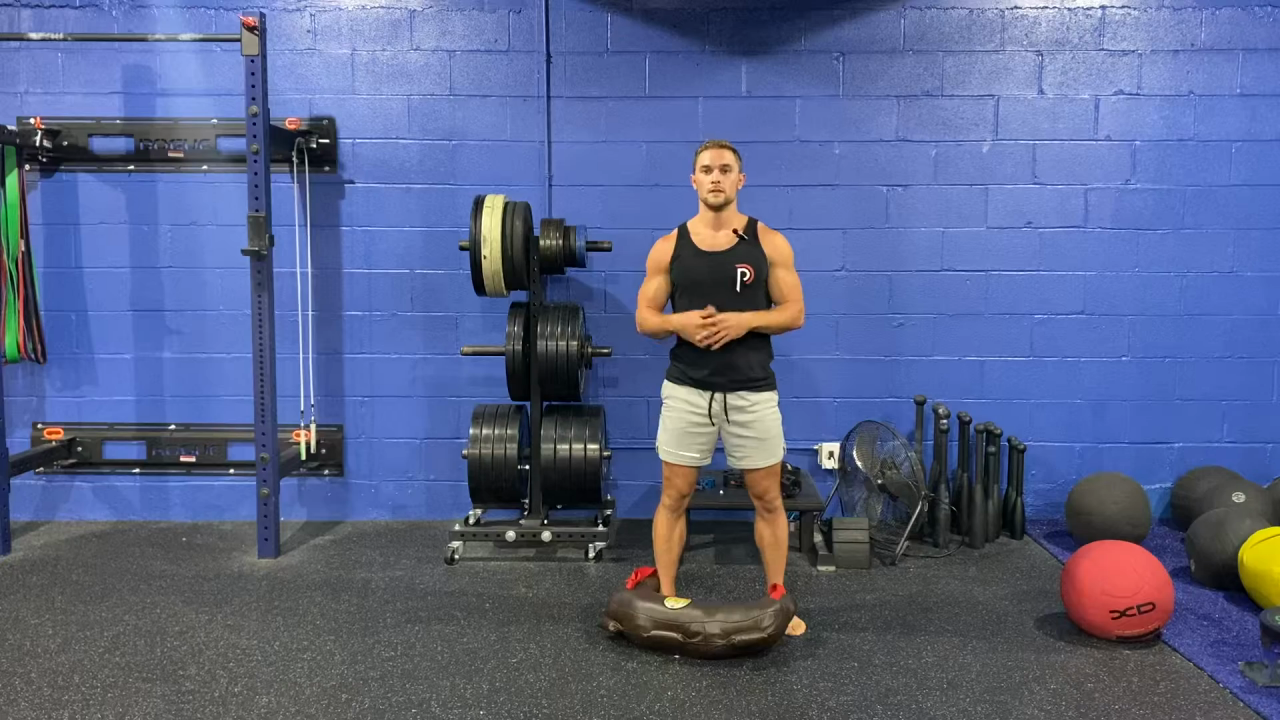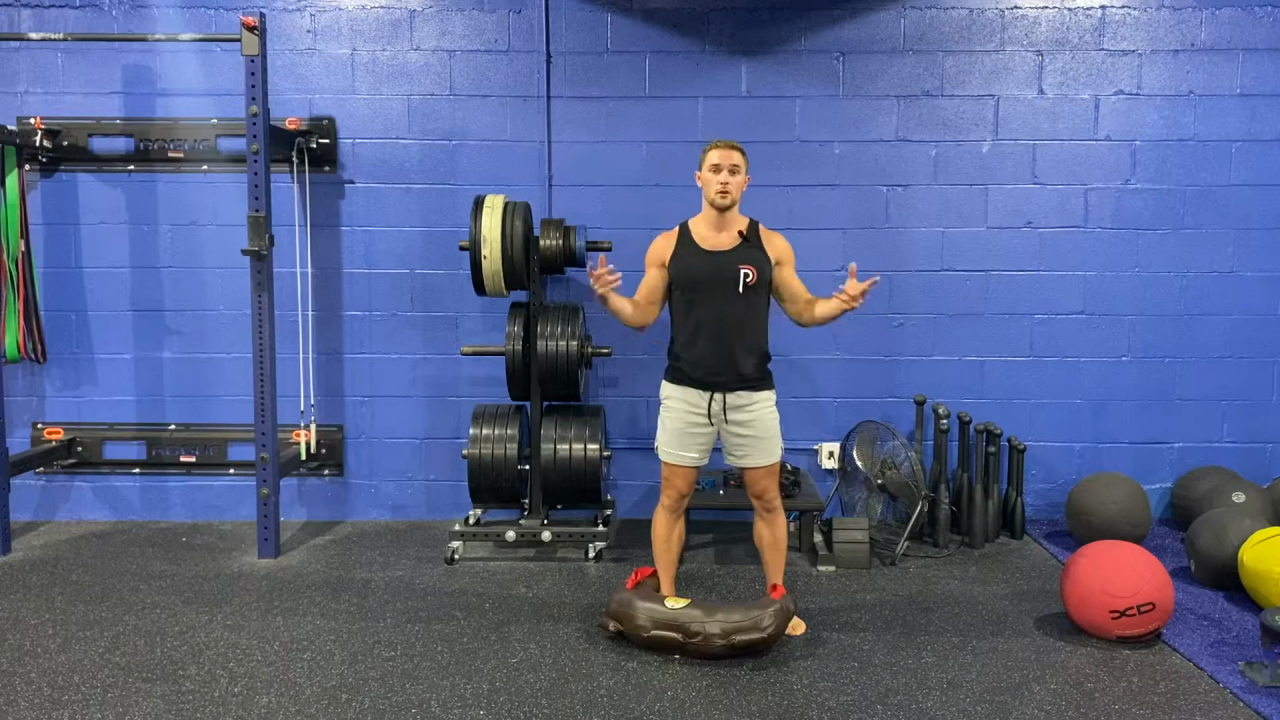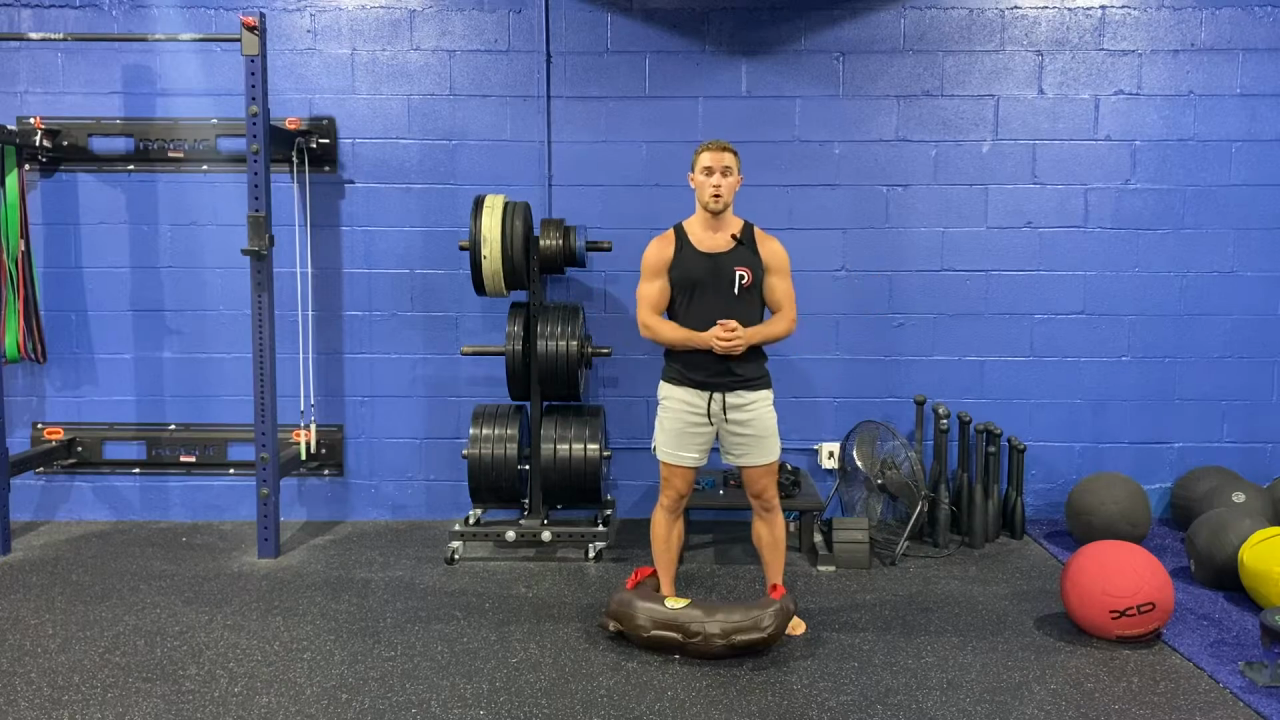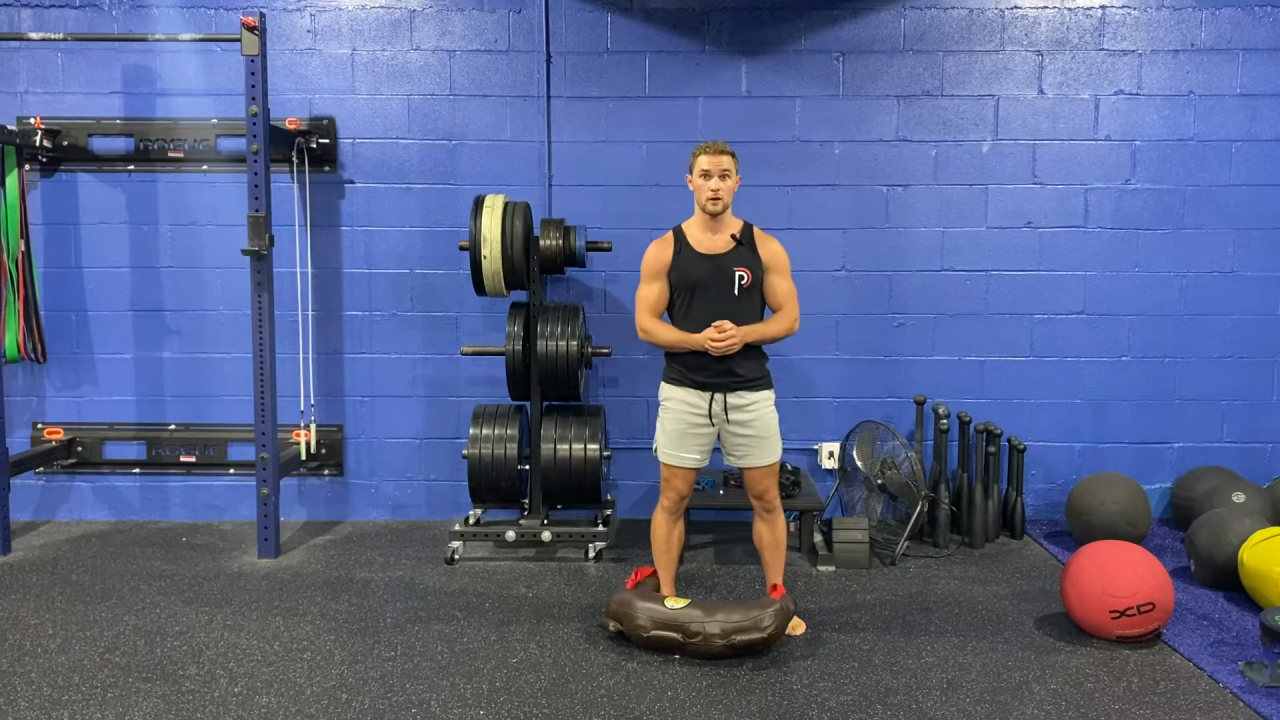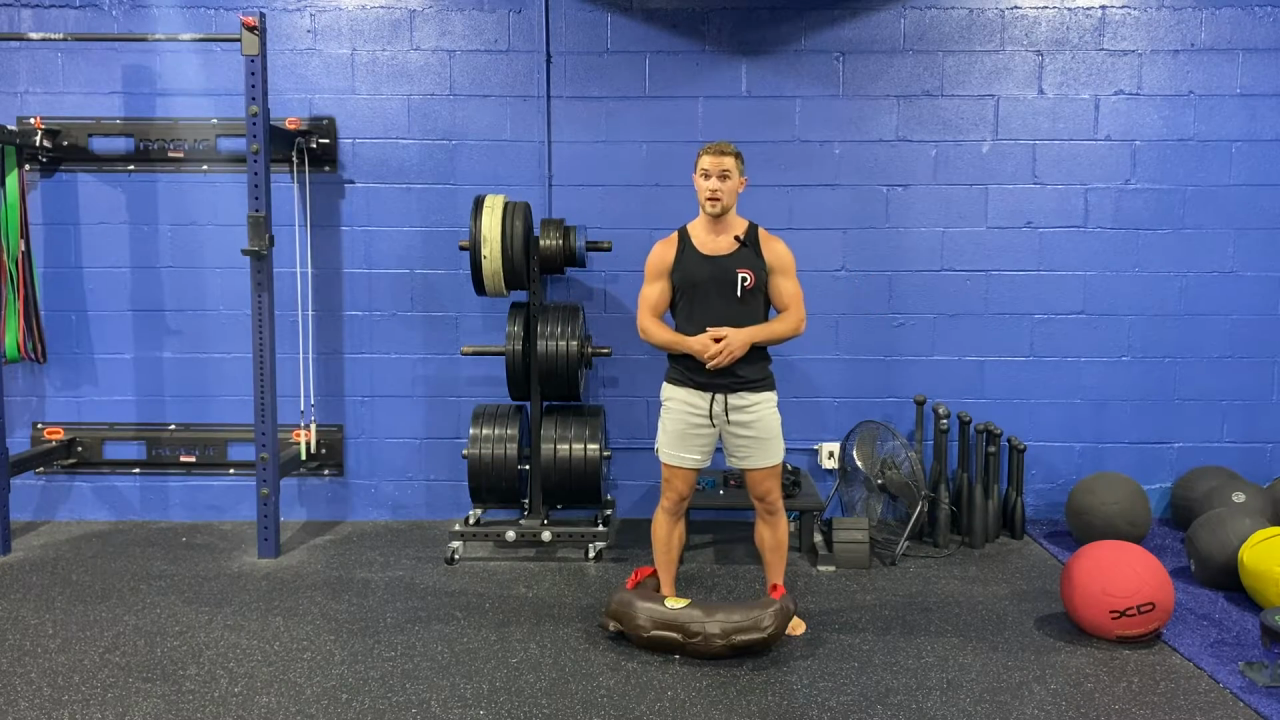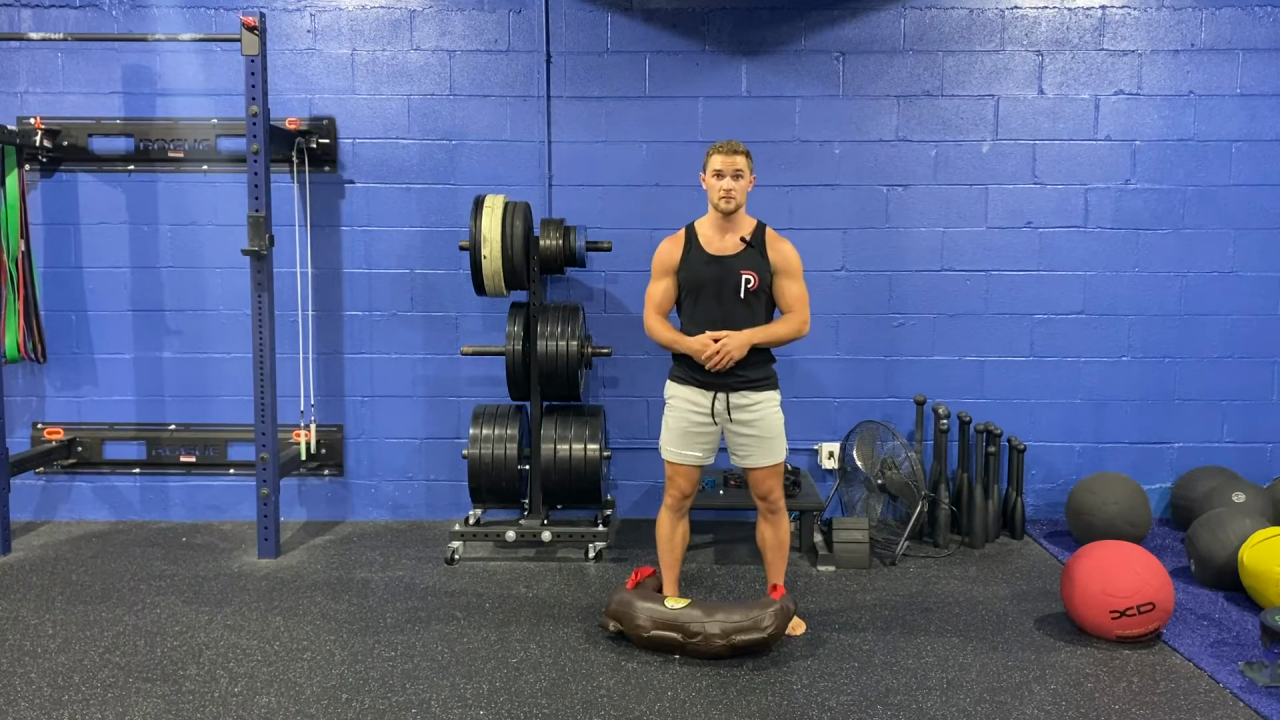
dt=0.4s
person 1, frame 1
left shoulder: (770, 242)
right shoulder: (668, 247)
left elbow: (794, 311)
right elbow: (644, 317)
left wrist: (743, 320)
right wrist: (681, 322)
left hip: (753, 391)
right hip: (687, 390)
left knee: (767, 498)
right knee: (674, 496)
right ankle: (666, 599)
person 1, frame 2
left shoulder: (771, 244)
right shoulder: (668, 244)
left elbow: (801, 308)
right elbow: (643, 313)
left wrist: (843, 302)
right wrist: (610, 297)
left hip: (752, 392)
right hip: (685, 391)
left knee: (767, 498)
right knee: (673, 497)
right ankle: (666, 599)
person 1, frame 3
left shoulder: (765, 246)
right shoulder: (664, 247)
left elbow: (786, 317)
right elbow: (647, 320)
left wrist: (746, 337)
right wrist: (705, 339)
left hip: (749, 390)
right hip: (683, 390)
left knee: (765, 498)
right knee: (672, 496)
right ankle: (666, 599)
person 1, frame 4
left shoulder: (765, 246)
right shoulder: (664, 250)
left elbow: (789, 317)
right elbow: (646, 323)
left wrist: (742, 334)
right wrist: (698, 339)
left hip: (750, 391)
right hip: (684, 391)
left knee: (766, 498)
right knee: (672, 498)
right ankle: (666, 599)
person 1, frame 5
left shoulder: (770, 247)
right shoulder: (668, 250)
left elbow: (795, 318)
right elbow: (647, 322)
left wrist: (747, 336)
right wrist: (690, 343)
left hip: (753, 393)
right hip: (686, 392)
left knee: (769, 501)
right knee: (673, 500)
right ankle: (666, 600)
person 1, frame 6
left shoulder: (777, 249)
right shoulder: (674, 247)
left elbow: (799, 320)
right elbow: (653, 319)
left wrist: (746, 338)
right wrist: (691, 344)
left hip: (755, 391)
right hip: (689, 390)
left knee: (770, 499)
right knee: (676, 497)
right ankle: (670, 599)
